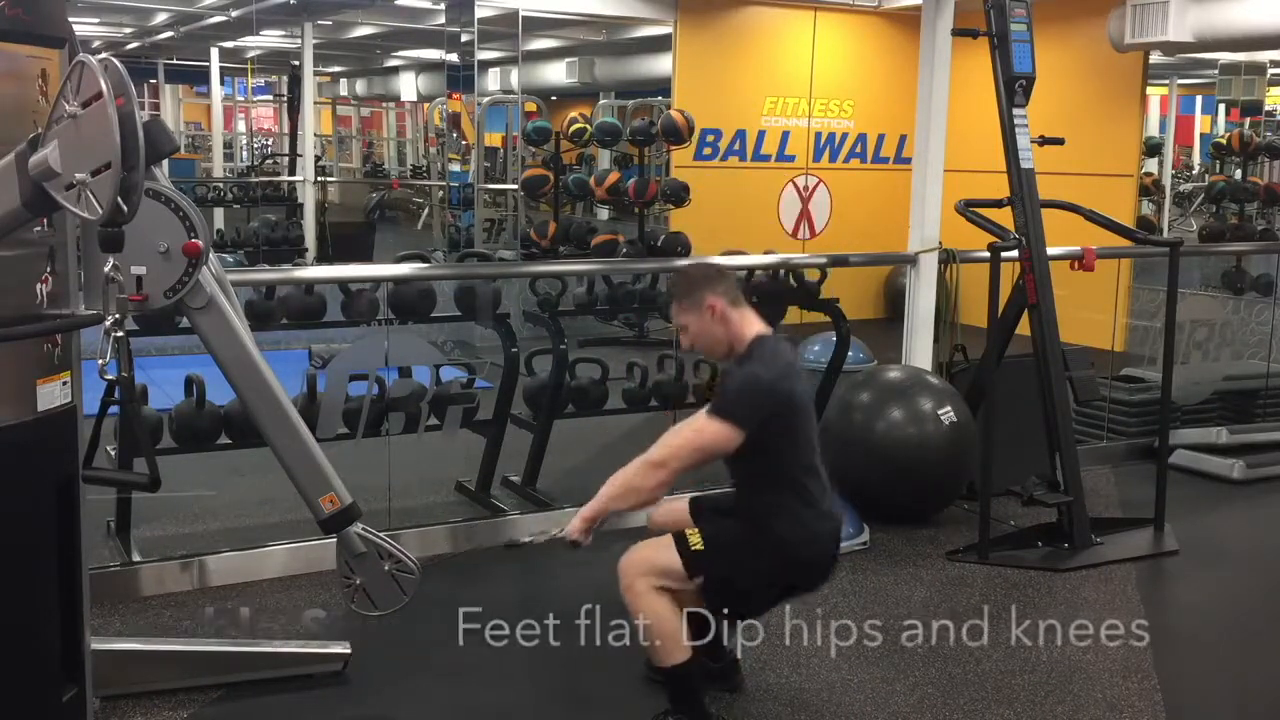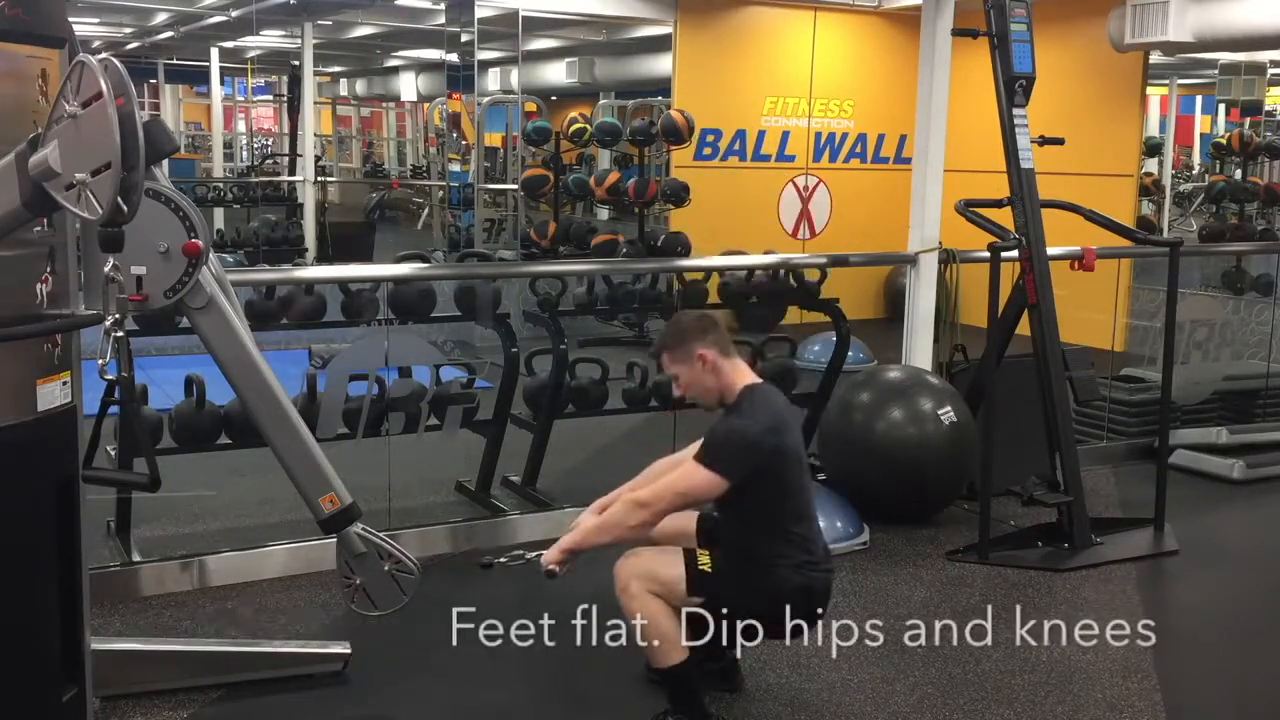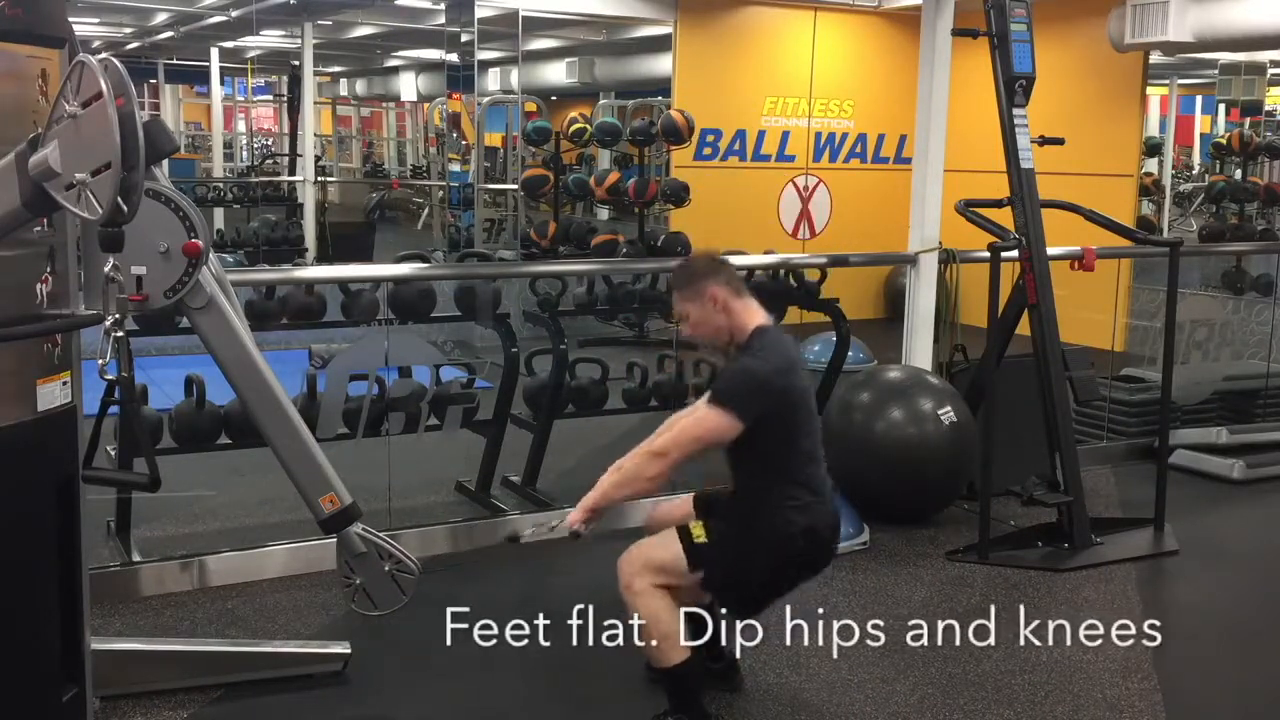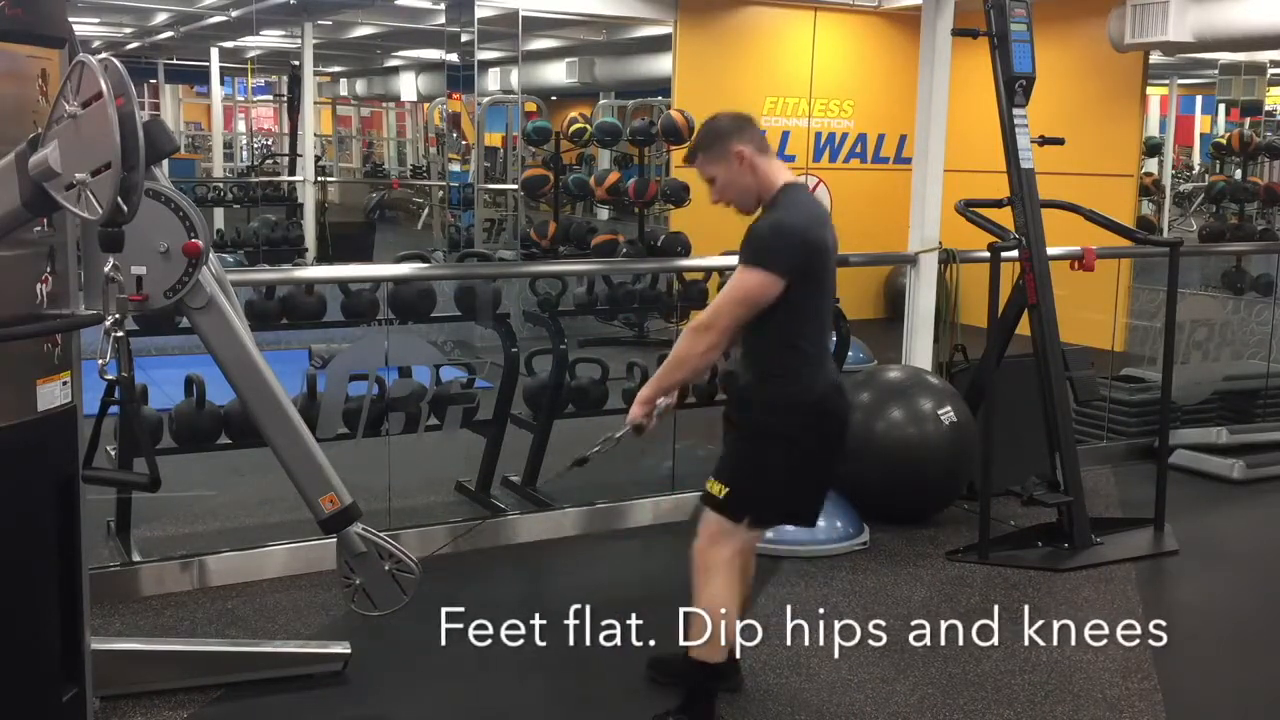
dt=0.3s
person 1, frame 1
left shoulder: (757, 381)
right shoulder: (764, 355)
left elbow: (665, 468)
right elbow: (690, 431)
left wrist: (593, 513)
right wrist: (617, 483)
left hip: (793, 543)
right hip: (777, 516)
left knee: (637, 570)
right knee: (665, 522)
right ankle: (712, 656)
person 1, frame 2
left shoulder: (748, 431)
right shoulder: (758, 403)
left elbow: (645, 510)
right elbow: (677, 464)
left wrist: (571, 543)
right wrist: (599, 508)
left hip: (786, 587)
right hip: (774, 557)
left knee: (633, 575)
right knee: (663, 531)
right ankle: (714, 656)
person 1, frame 3
left shoulder: (756, 371)
right shoulder: (767, 348)
left elbow: (664, 459)
right elbow: (689, 418)
left wrist: (591, 504)
right wrist: (617, 471)
left hip: (792, 532)
right hip: (780, 510)
left knee: (637, 569)
right knee: (665, 520)
right ankle: (712, 656)
person 1, frame 4
left shoulder: (782, 226)
right shoulder: (798, 209)
left elbow: (713, 328)
right elbow: (727, 320)
left wrist: (650, 395)
right wrist: (672, 382)
left hip: (787, 406)
right hip: (791, 397)
left knee: (718, 543)
right knee: (731, 532)
right ankle: (712, 659)
